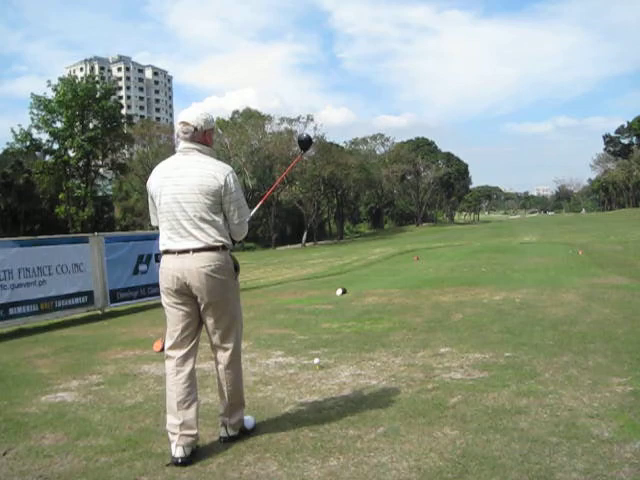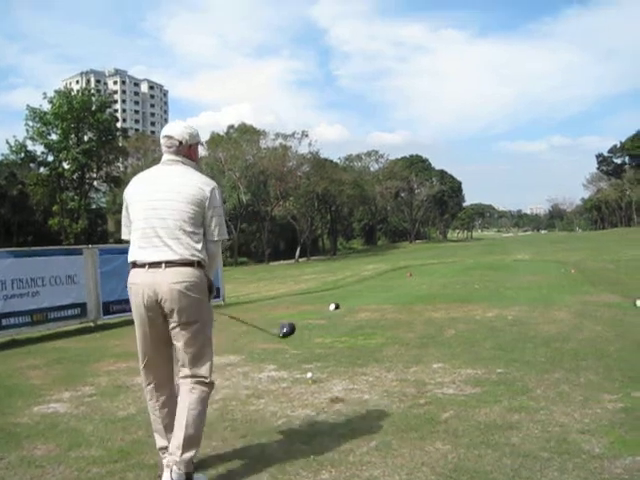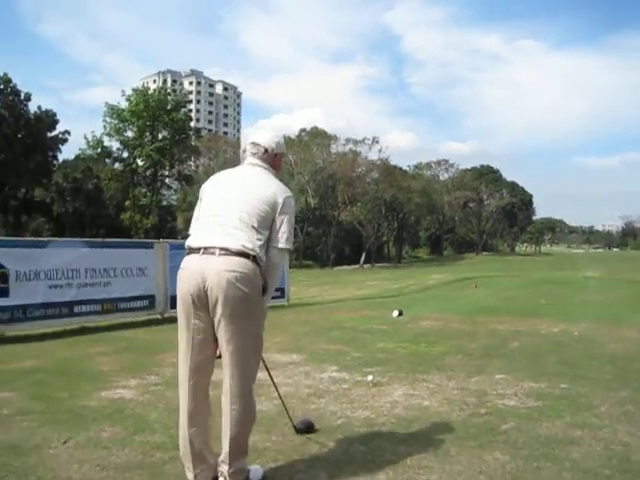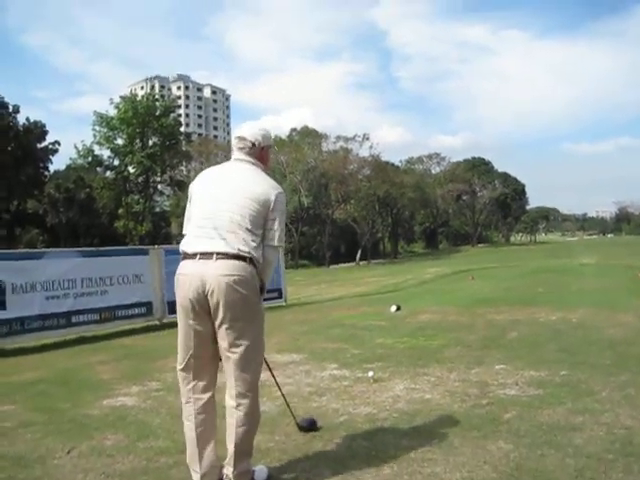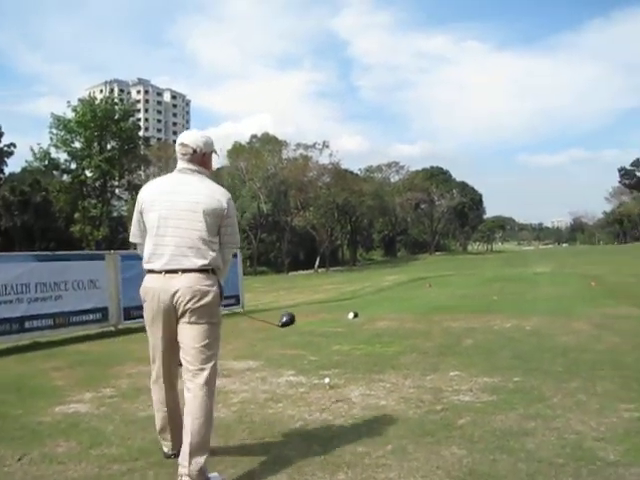
dt=0.5s
person 1, frame 1
left shoulder: (157, 174)
right shoulder: (221, 172)
left elbow: (158, 224)
right elbow: (239, 229)
left hip: (170, 265)
right hip: (211, 263)
left knee: (178, 354)
right knee: (226, 347)
left ankle: (181, 441)
right ankle: (232, 422)
person 1, frame 2
left shoulder: (136, 184)
right shoulder: (205, 186)
left elbow: (129, 238)
right elbow: (214, 246)
right wrist: (204, 278)
left hip: (140, 279)
right hip: (184, 279)
left knee: (155, 375)
right knee: (195, 374)
person 1, frame 3
left shoulder: (214, 179)
right shoulder: (280, 193)
right elbow: (277, 255)
right wrist: (262, 297)
left hip: (191, 268)
right hip: (236, 272)
left knee: (193, 376)
right knee: (237, 378)
person 1, frame 4
left shoulder: (202, 178)
right shoulder: (270, 189)
right elbow: (271, 250)
right wrist: (258, 289)
left hip: (188, 271)
right hip: (234, 275)
left knee: (195, 379)
right knee: (242, 380)
person 1, frame 5
left shoulder: (149, 190)
right shoulder: (219, 196)
left elbow: (139, 242)
right elbow: (227, 249)
left hip: (155, 284)
right hip: (198, 285)
left knee: (163, 371)
right knee: (199, 378)
left ankle: (170, 443)
